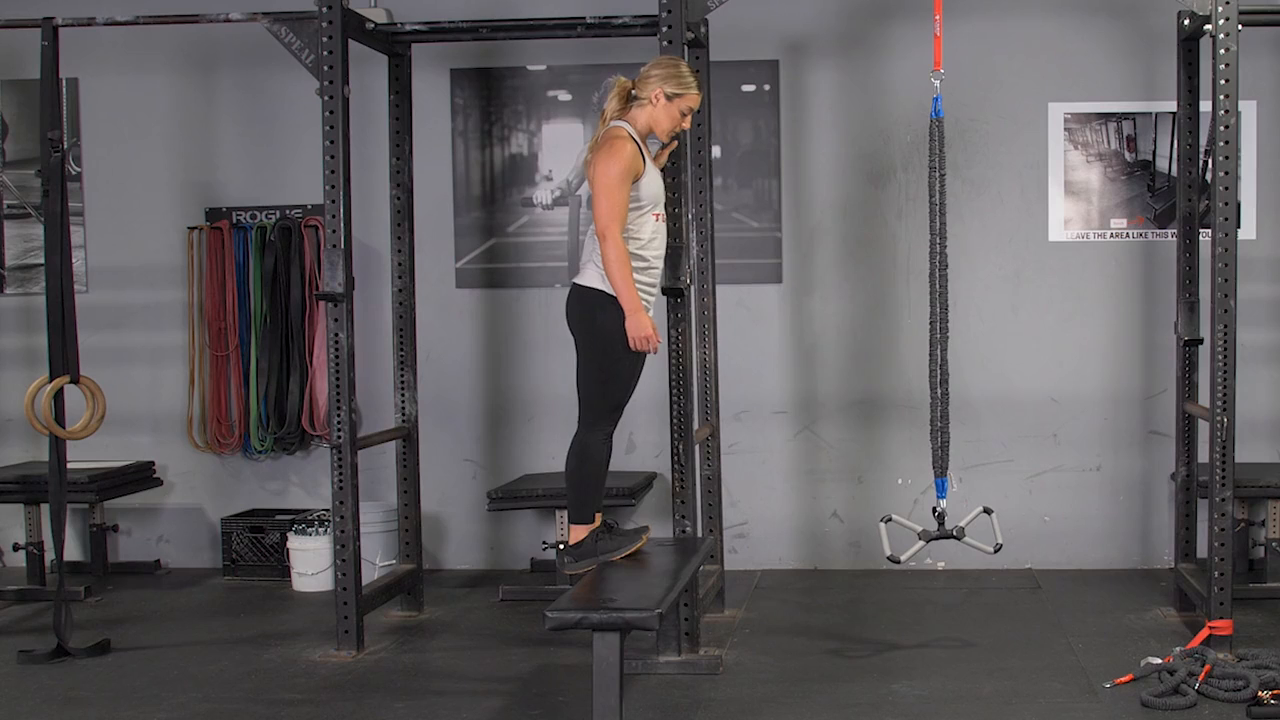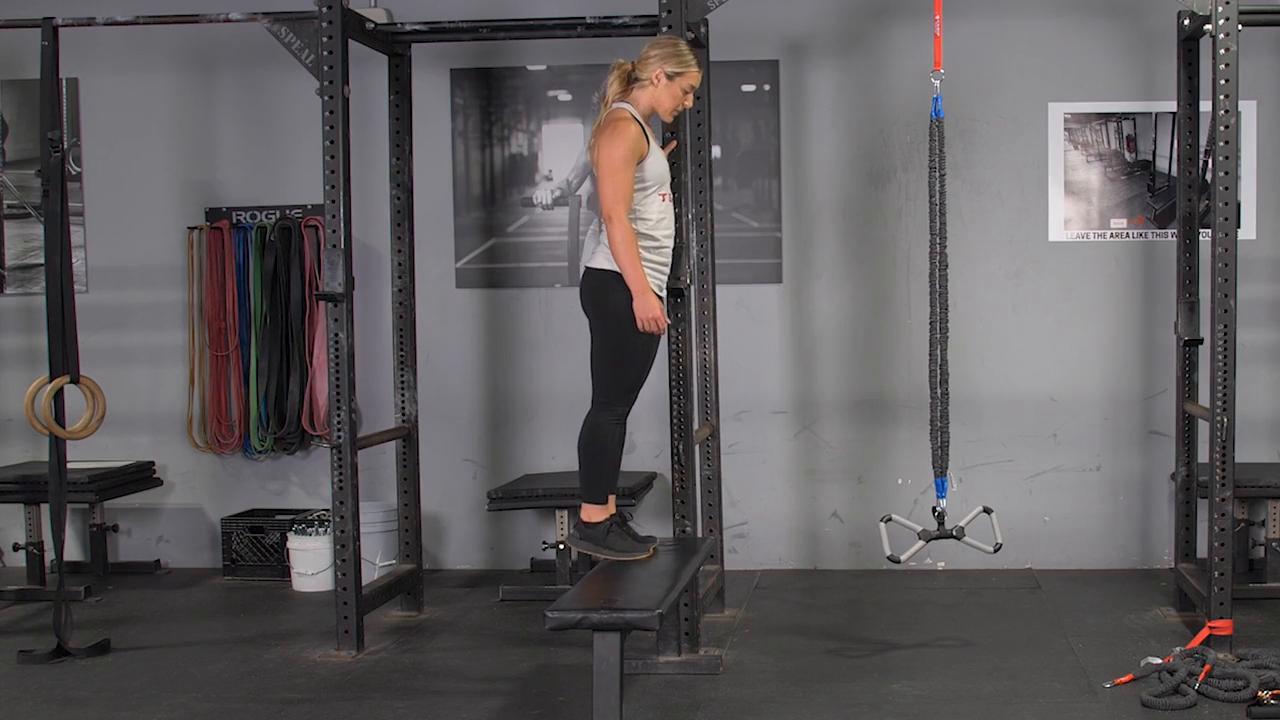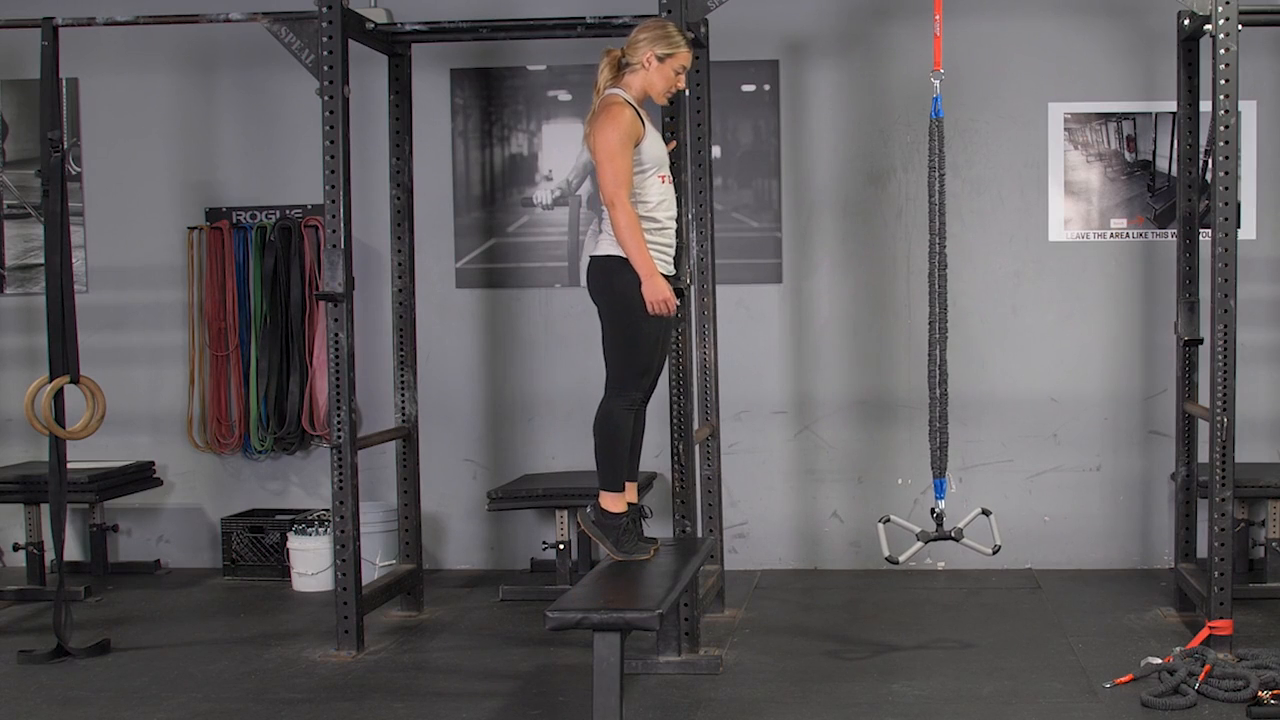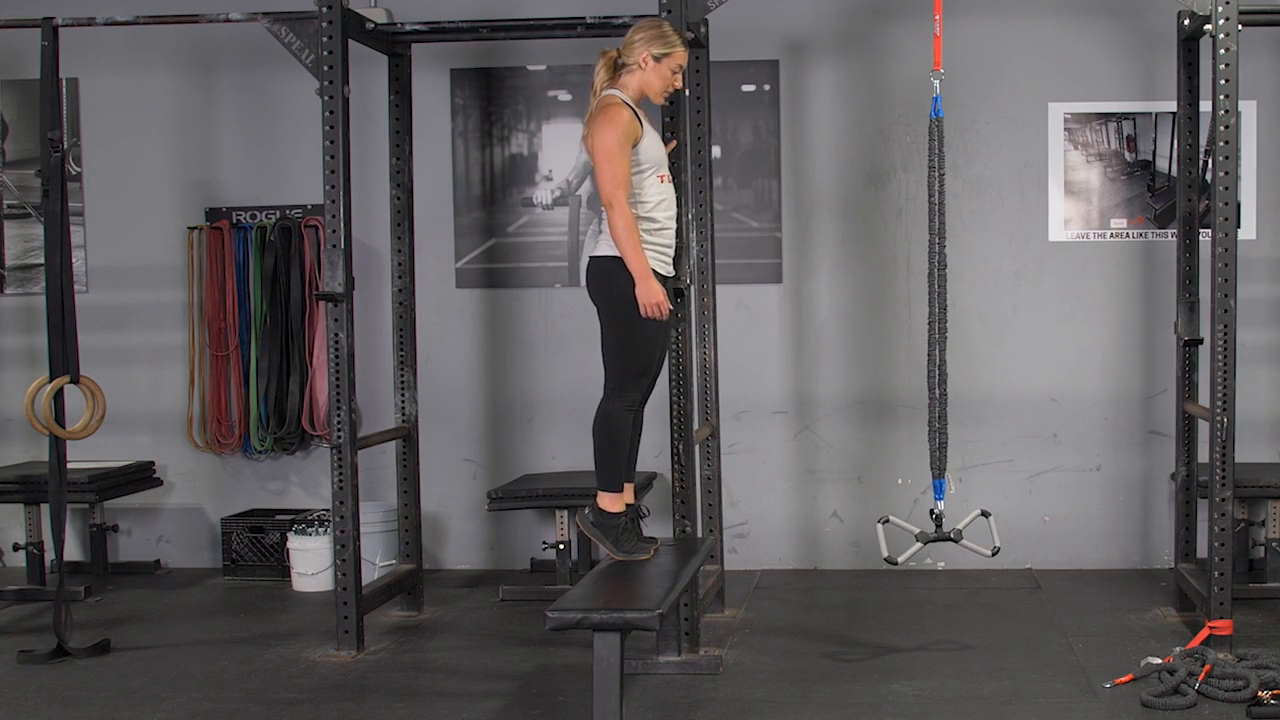
dt=0.5s
person 1, frame 1
left shoulder: (635, 146)
right shoulder: (618, 145)
right elbow: (608, 235)
left wrist: (659, 165)
right wrist: (634, 311)
left hip: (621, 305)
right hip: (607, 304)
left knee: (602, 422)
right knee: (597, 421)
left ankle: (591, 529)
right ankle: (580, 542)
person 1, frame 2
left shoulder: (638, 128)
right shoulder: (622, 127)
right elbow: (615, 216)
left wrist: (666, 157)
right wrist: (641, 292)
left hip: (635, 286)
right hip: (619, 286)
left knee: (617, 405)
right knee: (611, 404)
left ankle: (606, 516)
right ankle: (592, 520)
person 1, frame 3
left shoulder: (635, 114)
right shoulder: (616, 112)
right elbow: (617, 202)
left wrist: (667, 151)
right wrist: (649, 274)
left hip: (646, 272)
right hip: (627, 272)
left knee: (637, 394)
right knee: (625, 392)
left ankle: (626, 505)
right ankle: (608, 508)
person 1, frame 4
left shoulder: (632, 115)
right shoulder: (613, 112)
right elbow: (615, 203)
left wrist: (667, 161)
right wrist: (642, 277)
left hip: (647, 272)
right hip: (626, 273)
left knee: (635, 394)
right knee: (623, 393)
left ankle: (623, 508)
right ankle: (606, 510)
